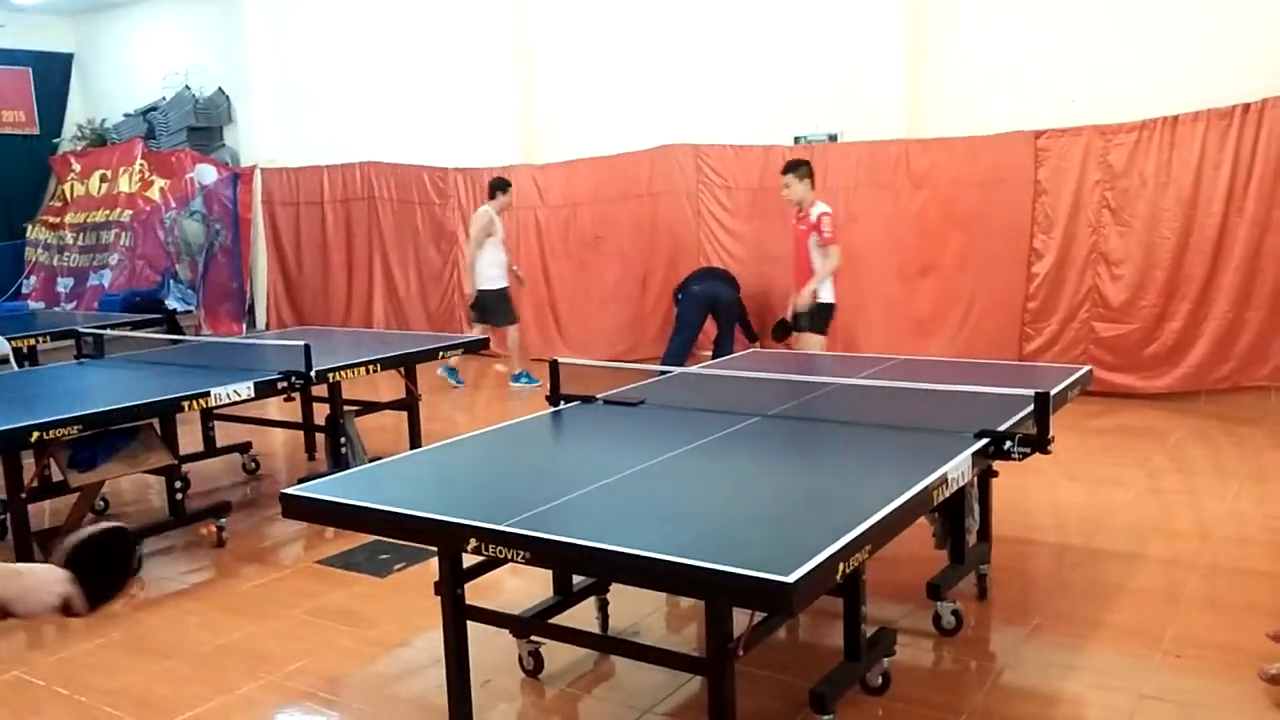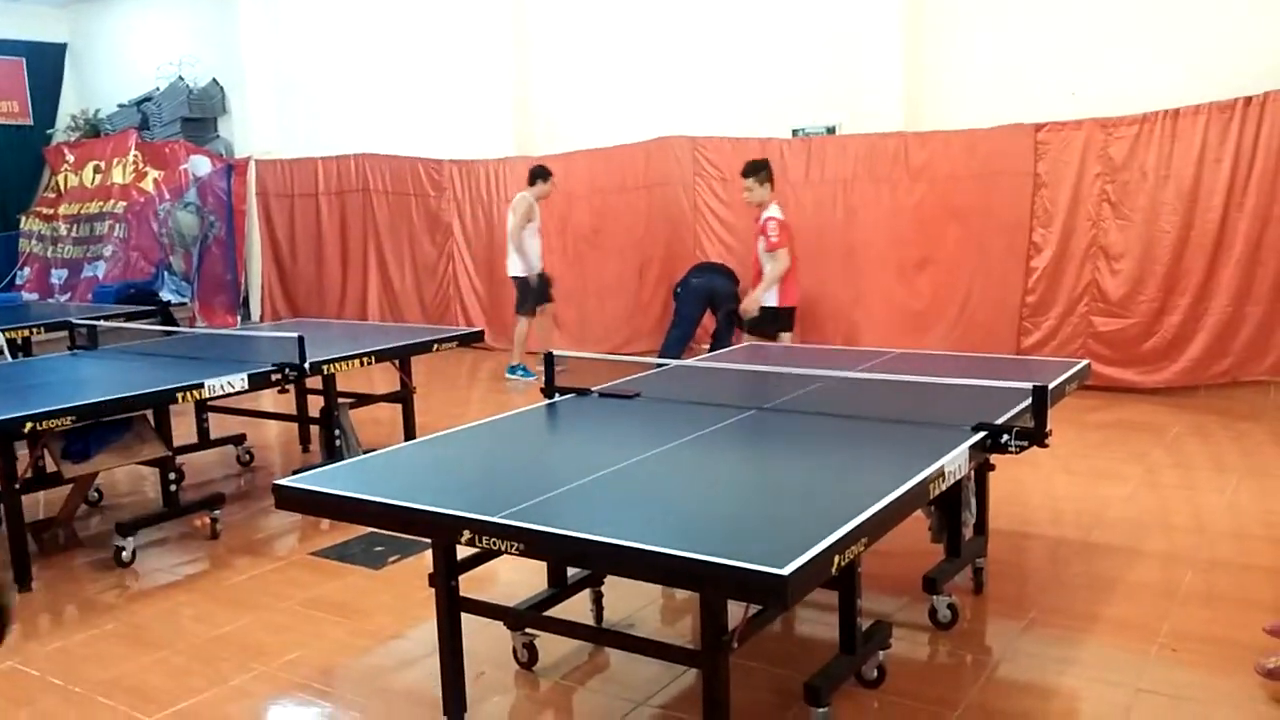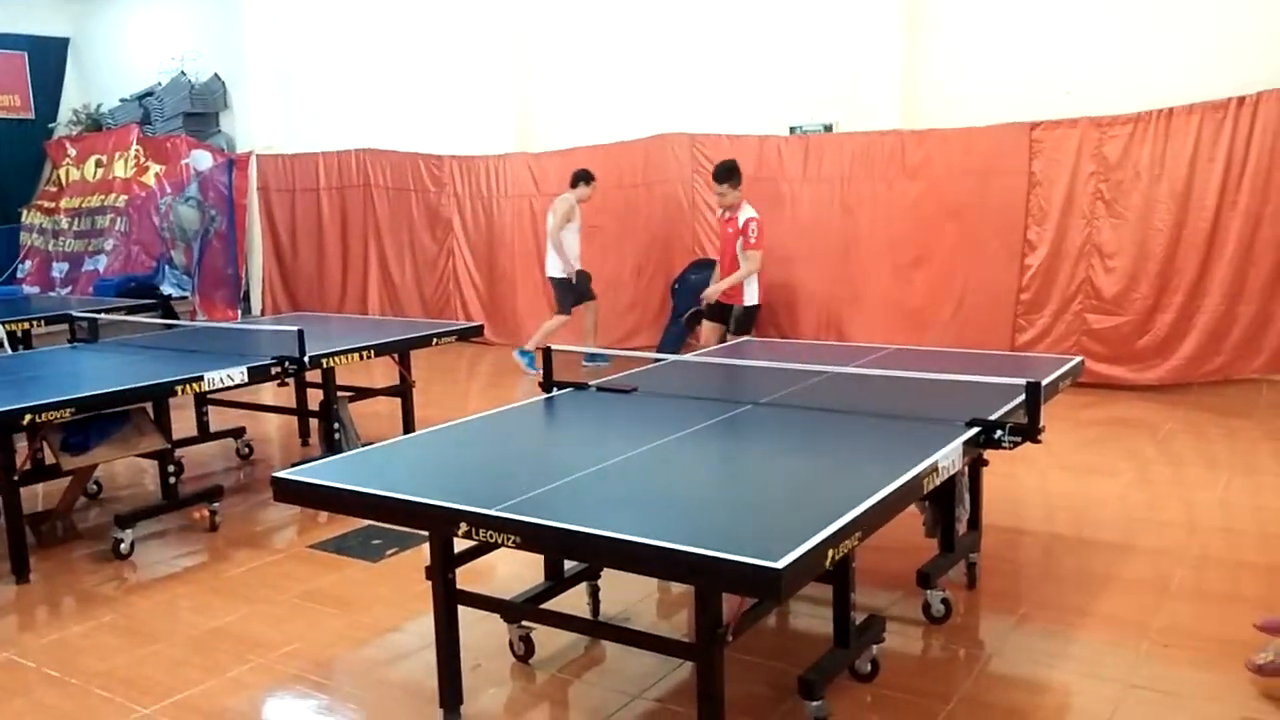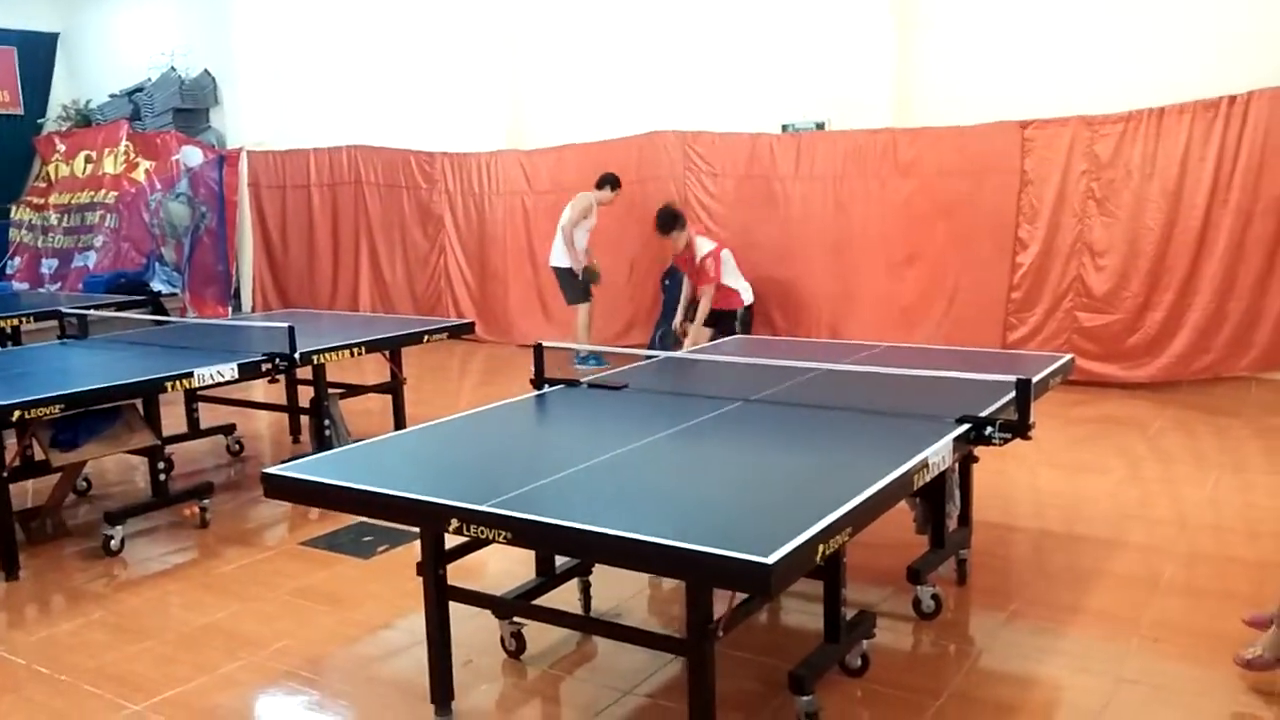
dt=0.3s
person 1, frame 1
left shoulder: (493, 217)
right shoulder: (486, 217)
right elbow: (471, 251)
left wrist: (512, 268)
right wrist: (470, 284)
left hip: (493, 282)
right hip: (491, 285)
left knee: (480, 329)
right knee: (512, 326)
left ankle: (451, 366)
right ankle: (517, 374)
person 1, frame 2
left shoulder: (530, 202)
right shoulder: (525, 202)
right elbow: (515, 236)
right wrist: (530, 267)
left hip: (530, 270)
right hip: (524, 271)
left knee: (545, 308)
right knee: (526, 317)
right ankle: (515, 366)
person 1, frame 3
left shoulder: (572, 205)
right shoulder: (566, 203)
right elbow: (553, 234)
right wrist: (567, 264)
left hip: (570, 270)
right hip: (561, 271)
left knee: (590, 306)
right knee: (564, 316)
left ankle: (591, 354)
right ankle: (526, 351)
person 1, frame 4
left shoulder: (592, 204)
right shoulder: (586, 201)
right elbow: (566, 228)
left wrist: (589, 262)
right wrist: (574, 260)
left hip: (570, 261)
right hip: (564, 261)
left knee: (585, 304)
right knee: (583, 305)
left ankle: (583, 351)
right ankle: (583, 356)
person 2, frame 1
left shoulder: (821, 215)
right shoulder: (798, 218)
left elbow: (834, 259)
left wrist: (809, 289)
right wrist: (794, 301)
left hip: (819, 298)
right hip: (803, 298)
left knee: (811, 354)
person 2, frame 2
left shoulder: (771, 219)
right shoulder: (769, 215)
left elbow: (782, 262)
left wrist: (755, 296)
right wrist: (754, 294)
left hip: (771, 300)
right hip: (783, 299)
person 2, frame 3
left shoulder: (749, 219)
right shoulder: (722, 215)
left elbow: (753, 264)
left wrist: (720, 286)
right wrist: (712, 285)
left hip: (744, 299)
right hip: (724, 296)
right knee: (706, 346)
person 2, frame 4
left shoulder: (706, 252)
right shoulder: (678, 247)
left elbow: (707, 298)
left wrist: (691, 337)
right wrist: (680, 310)
left hip: (736, 302)
right hip: (710, 301)
